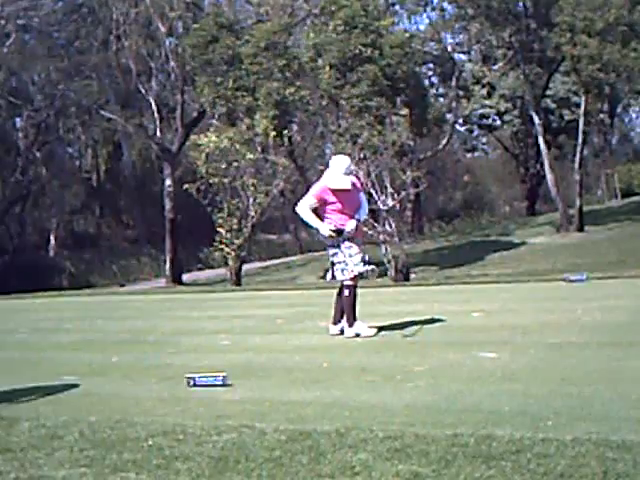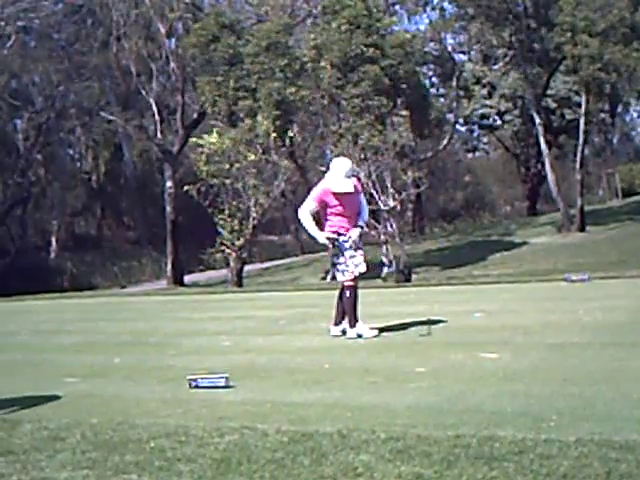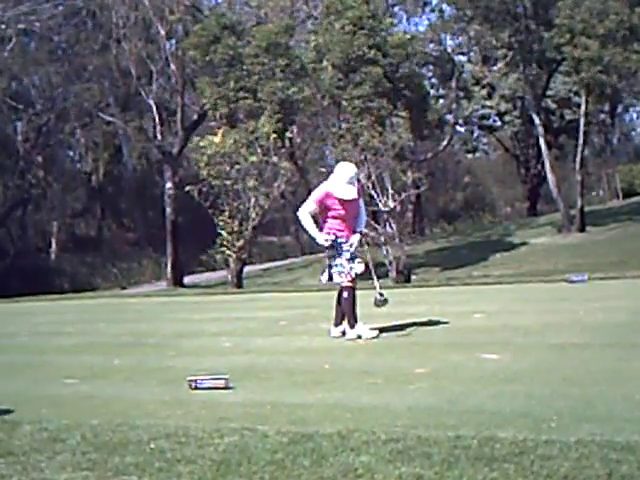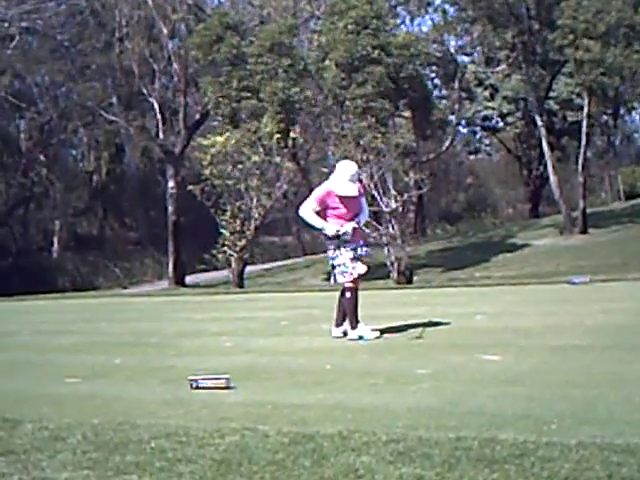
dt=0.4s
person 1, frame 1
left shoulder: (354, 181)
right shoulder: (322, 187)
left elbow: (364, 206)
right elbow: (302, 207)
left wrist: (355, 220)
right wrist: (320, 226)
left hip: (352, 236)
right hip: (337, 237)
left knee: (348, 280)
right knee: (350, 278)
left ankle: (336, 323)
right ankle: (352, 325)
person 1, frame 2
left shoulder: (355, 183)
right shoulder: (323, 190)
left elbow: (363, 207)
right elbow: (303, 212)
left wrist: (359, 228)
right wrist: (317, 233)
left hip: (353, 239)
right hip: (338, 239)
left knee: (349, 281)
right knee: (350, 279)
left ankle: (338, 325)
right ankle: (353, 326)
person 1, frame 3
left shoulder: (355, 188)
right shoulder: (324, 192)
left elbow: (361, 211)
right elbow: (303, 212)
left wrist: (358, 233)
right wrist: (317, 235)
left hip: (350, 241)
right hip: (335, 242)
left knee: (347, 282)
right knee: (348, 280)
left ankle: (337, 326)
right ankle: (353, 327)
person 1, frame 4
left shoulder: (357, 187)
right shoulder: (325, 191)
left elbow: (364, 211)
right elbow: (304, 210)
left wrist: (354, 223)
right wrist: (325, 226)
left hip: (354, 240)
right hip: (338, 242)
left knee: (350, 283)
right knee: (350, 281)
left ankle: (339, 326)
right ankle: (355, 327)
